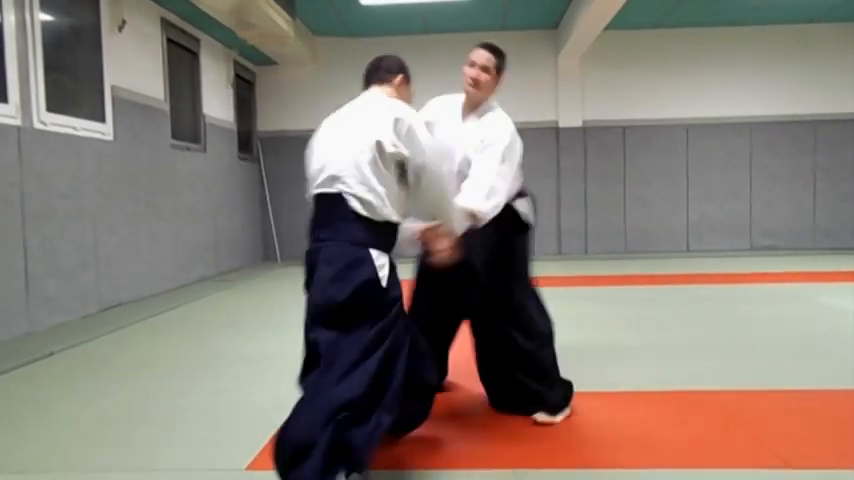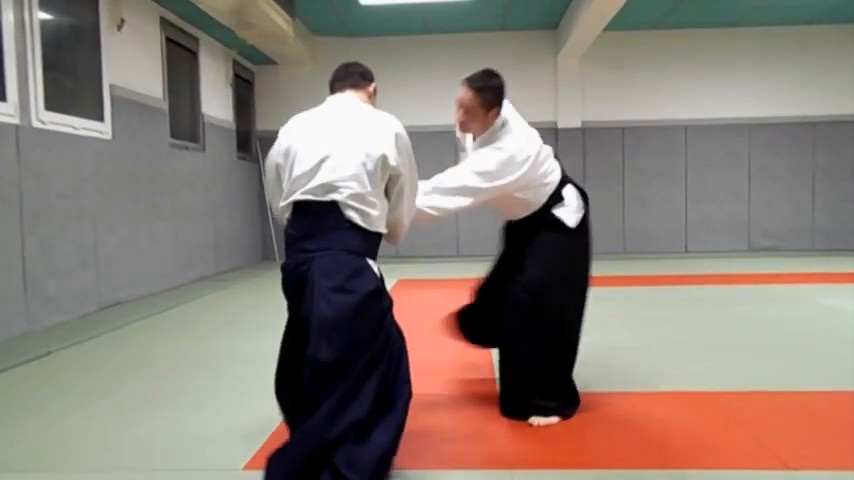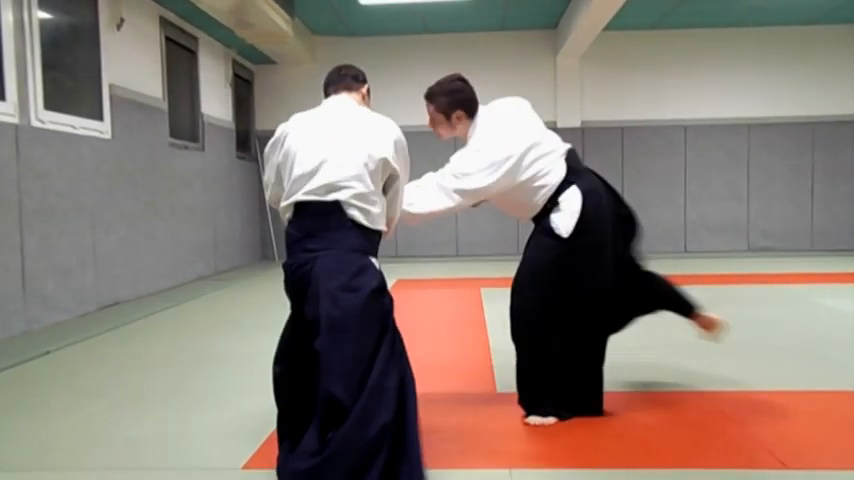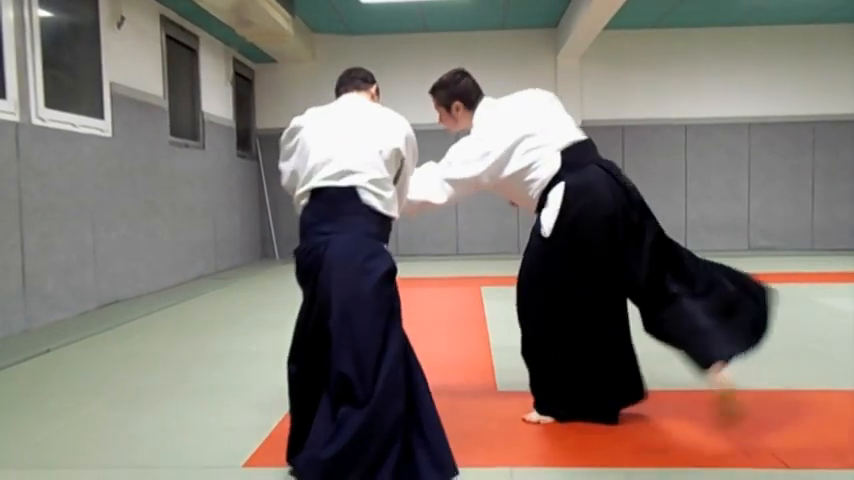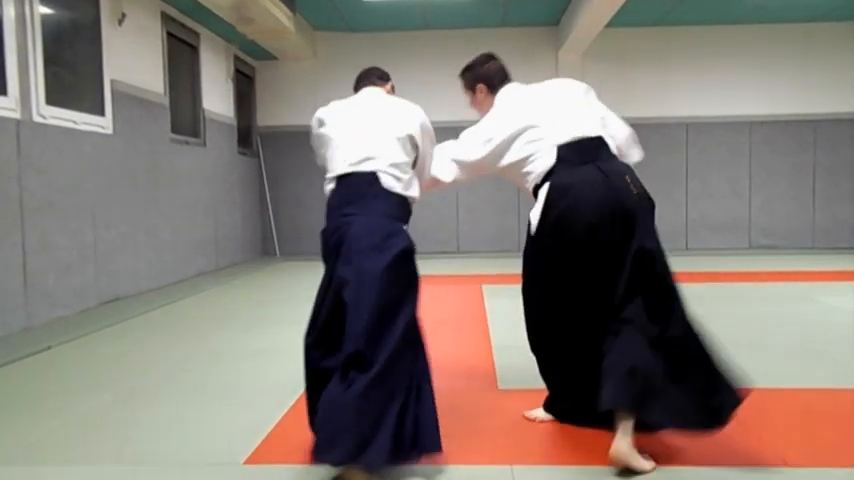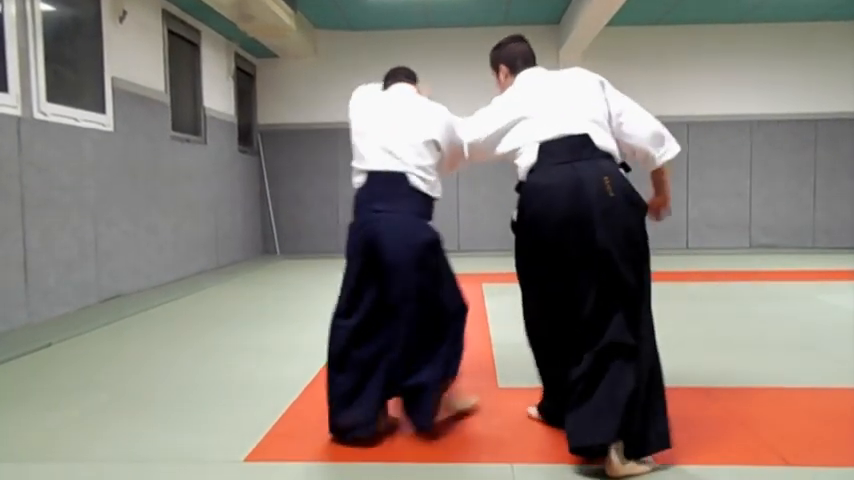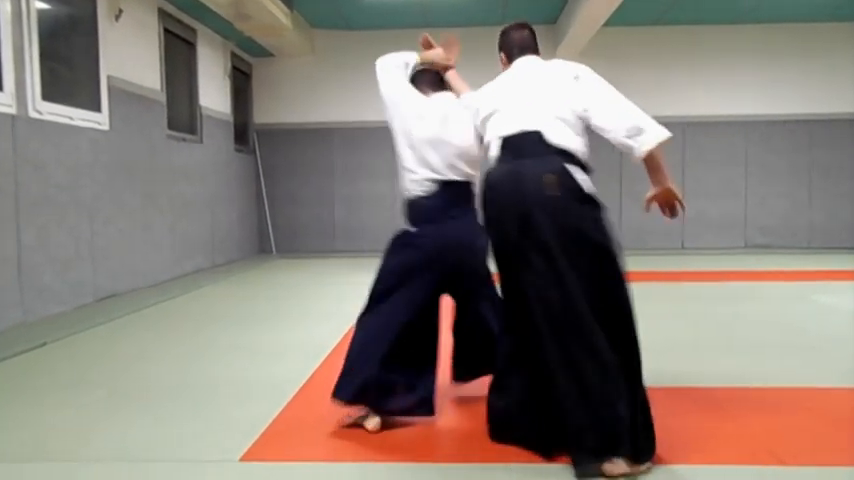
dt=0.2s
person 1, frame 1
left shoulder: (333, 123)
right shoulder: (397, 116)
right elbow: (432, 182)
left wrist: (420, 230)
right wrist: (449, 225)
left hip: (326, 246)
right hip: (359, 255)
right knee: (350, 368)
person 1, frame 2
left shoulder: (293, 127)
right shoulder: (386, 127)
left elbow: (279, 199)
right elbow: (400, 207)
right wrist: (380, 229)
left hip: (300, 256)
right hip: (346, 260)
left knee: (307, 371)
right knee: (346, 382)
person 1, frame 3
left shoulder: (290, 129)
right shoulder: (385, 131)
left elbow: (274, 194)
right elbow: (392, 209)
left hip: (301, 254)
right hip: (348, 258)
left knee: (303, 365)
right knee: (358, 377)
person 1, frame 4
left shoulder: (304, 123)
right shoulder: (396, 125)
left elbow: (290, 180)
right elbow: (400, 194)
left hip: (316, 238)
right hip: (361, 242)
left knee: (317, 351)
right knee: (369, 359)
person 1, frame 5
left shoulder: (328, 114)
right shoulder: (411, 113)
right elbow: (423, 177)
left hip: (341, 221)
right hip: (382, 224)
left knee: (334, 328)
right knee: (380, 333)
left ankle: (336, 436)
person 1, frame 6
left shoulder: (362, 102)
right shoulder: (438, 115)
right elbow: (454, 159)
left wrist: (388, 93)
left hip: (368, 218)
right hip: (410, 222)
left knee: (359, 316)
right knee: (436, 307)
left ankle: (357, 418)
right ankle: (437, 401)
person 1, frame 7
left shoulder: (408, 105)
right shoulder: (468, 117)
left elbow: (387, 64)
left wrist: (425, 60)
right wrist: (446, 68)
left hip: (429, 228)
right hip: (464, 227)
left knee: (394, 310)
right knee: (477, 298)
left ankle: (378, 402)
person 2, frame 1
left shoulder: (500, 129)
right shoulder: (438, 108)
left elbow: (485, 187)
left hip: (499, 220)
left knee: (510, 303)
right knee: (435, 298)
left ankle: (546, 395)
person 2, frame 2
left shoulder: (506, 152)
right shoulder: (475, 122)
left elbow: (450, 191)
left hip: (555, 221)
right hip: (523, 217)
left knee: (536, 303)
right knee: (506, 289)
left ankle: (548, 400)
person 2, frame 3
left shoulder: (485, 153)
right shoulder: (510, 108)
left elbow: (437, 192)
left hip: (573, 213)
right hip: (590, 197)
left knee: (534, 303)
left ankle: (550, 401)
right ankle: (695, 315)
person 2, frame 4
left shoulder: (480, 144)
right shoulder: (531, 100)
left elbow: (430, 185)
left hip: (574, 206)
right hip: (608, 184)
left knee: (545, 300)
right knee: (661, 274)
left ankle: (559, 402)
right ankle: (716, 363)
person 2, frame 5
left shoulder: (495, 125)
right shoulder: (567, 89)
left elbow: (440, 163)
right elbow: (624, 140)
left hip: (565, 200)
right hip: (619, 185)
left knee: (555, 307)
right knee: (636, 304)
left ankle: (569, 403)
right ankle: (625, 428)
person 2, frame 6
left shoulder: (505, 107)
right shoulder: (587, 80)
left elbow: (457, 138)
right elbow: (650, 136)
right wrist: (661, 191)
left hip: (544, 196)
right hip: (604, 187)
left knee: (553, 308)
right knee: (618, 312)
left ankle: (562, 405)
right ankle: (615, 444)
person 2, frame 7
left shoulder: (492, 93)
right shoulder: (572, 73)
left elbow: (466, 111)
right elbow: (632, 126)
left wrist: (450, 75)
right wrist: (663, 184)
left hip: (504, 188)
right hip: (555, 185)
left knee: (529, 306)
right knee: (593, 310)
left ankle: (520, 417)
